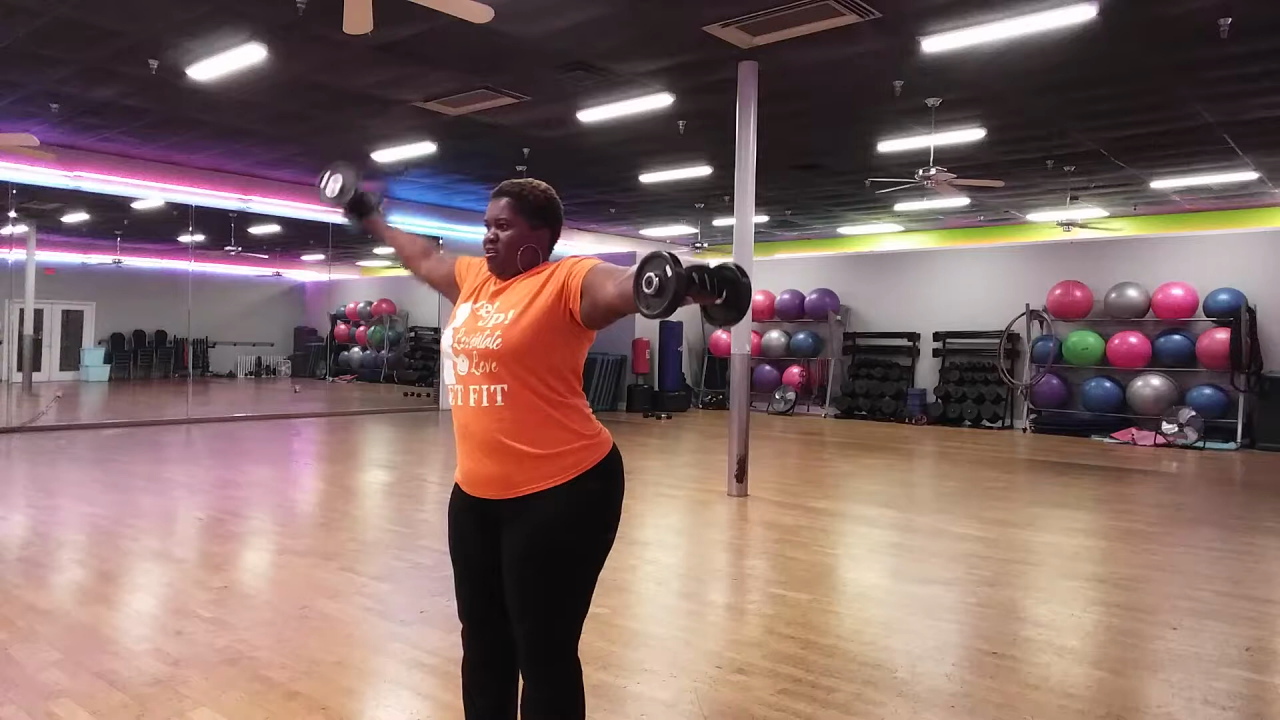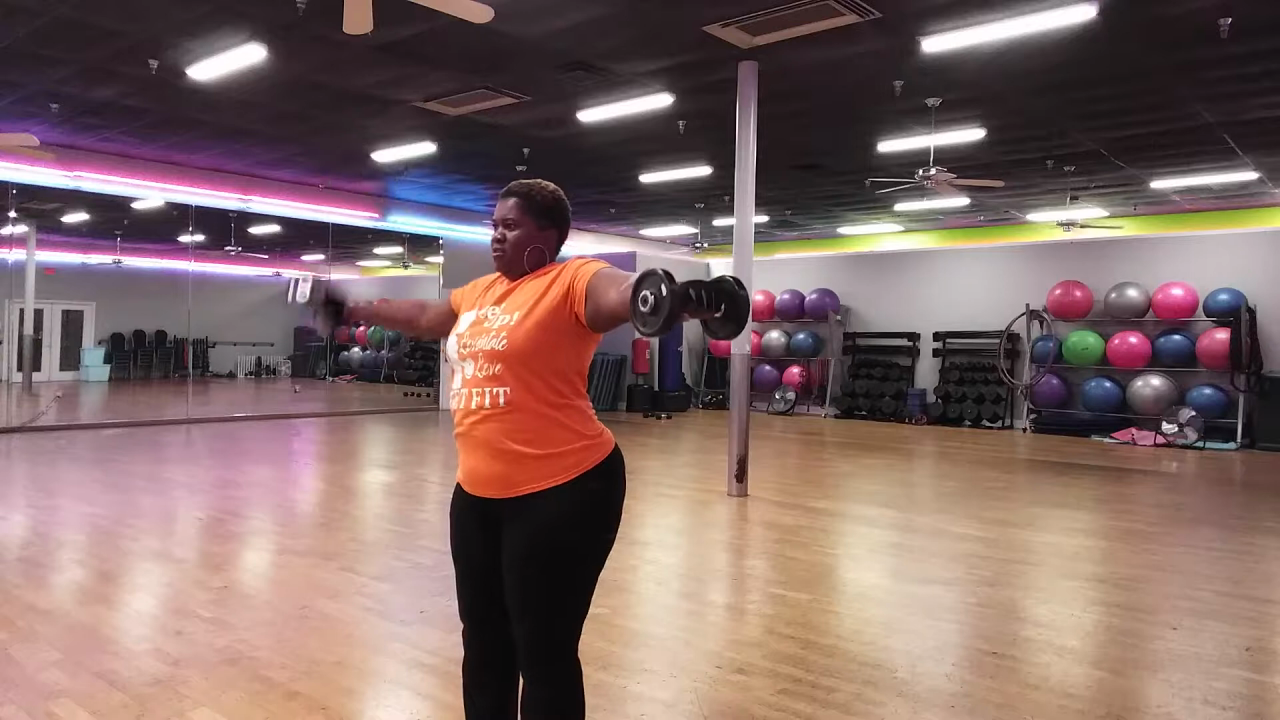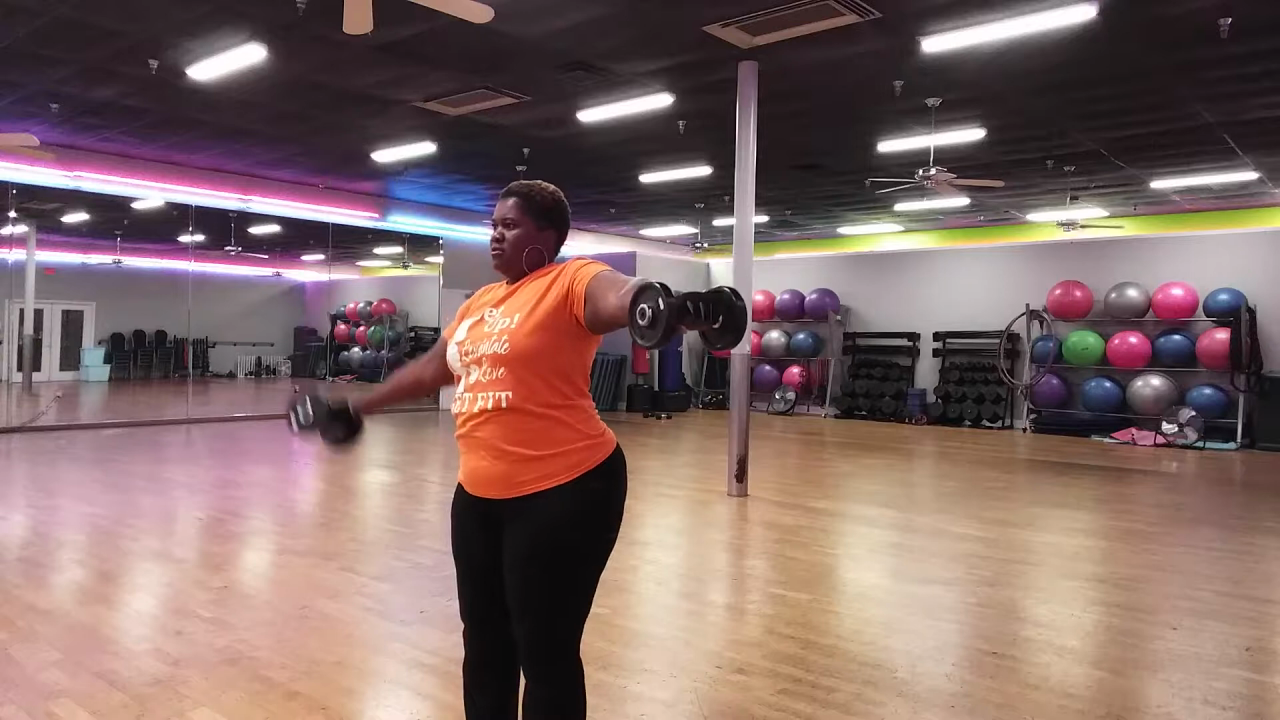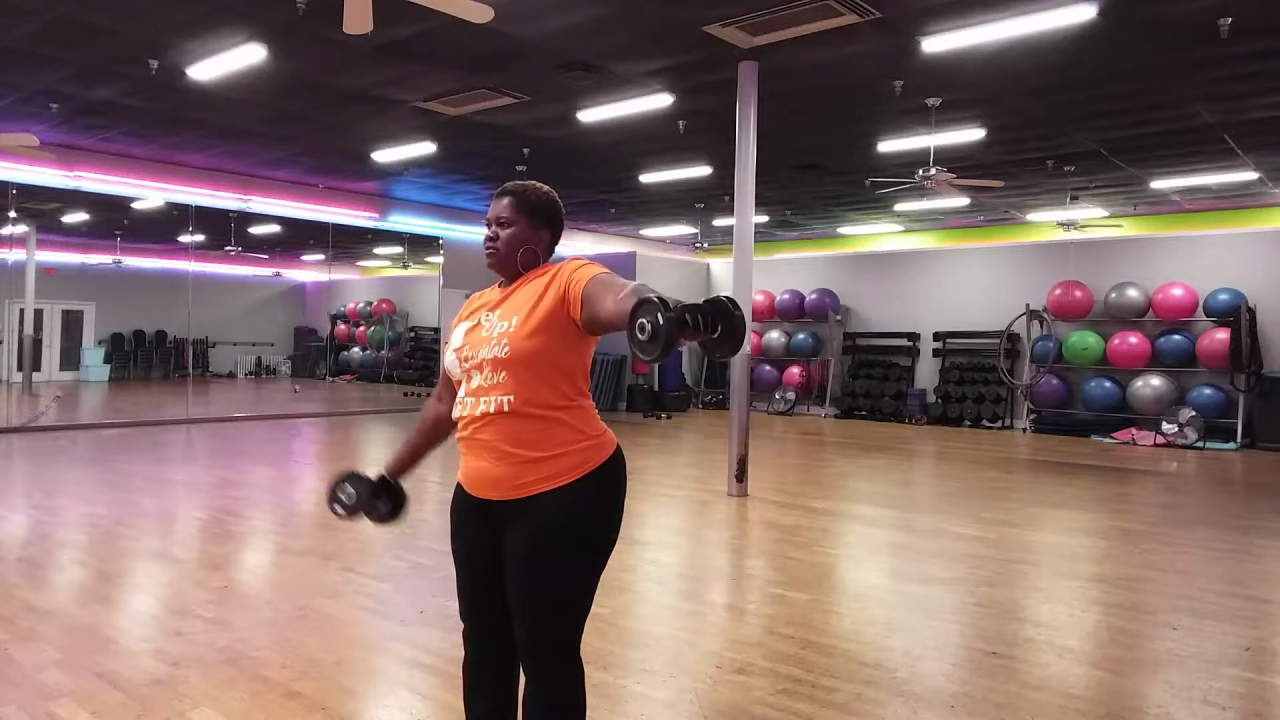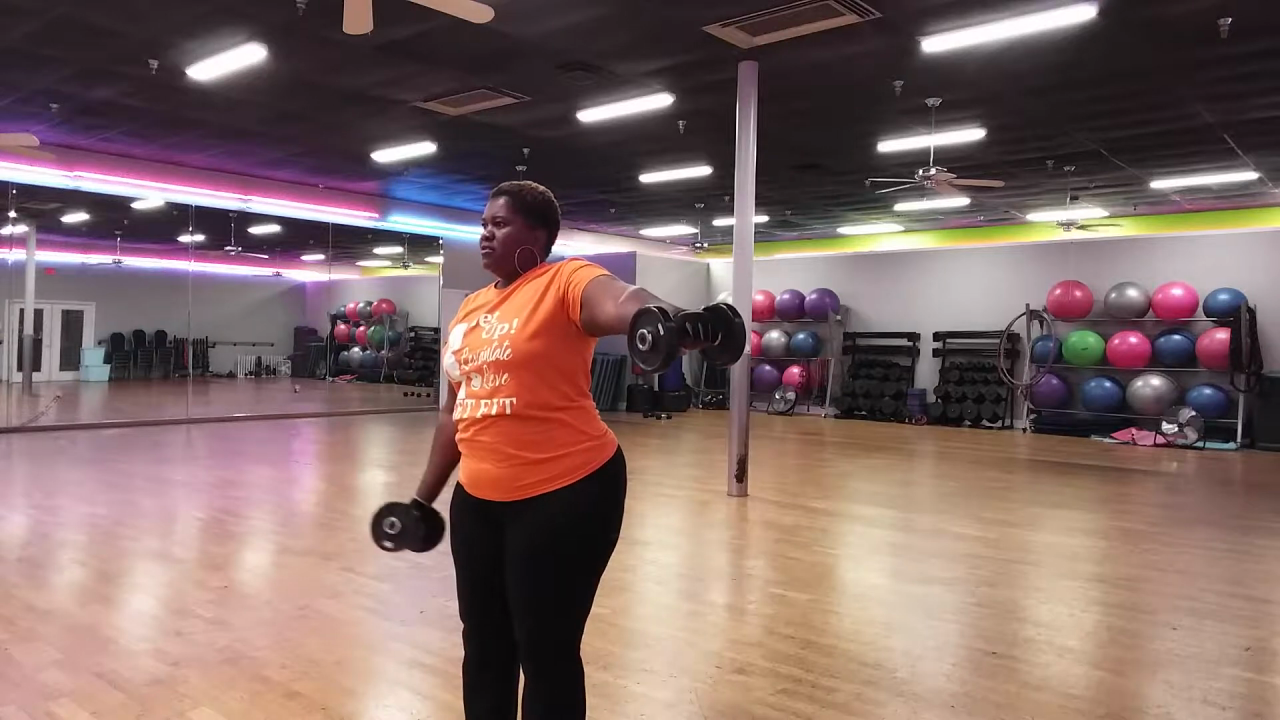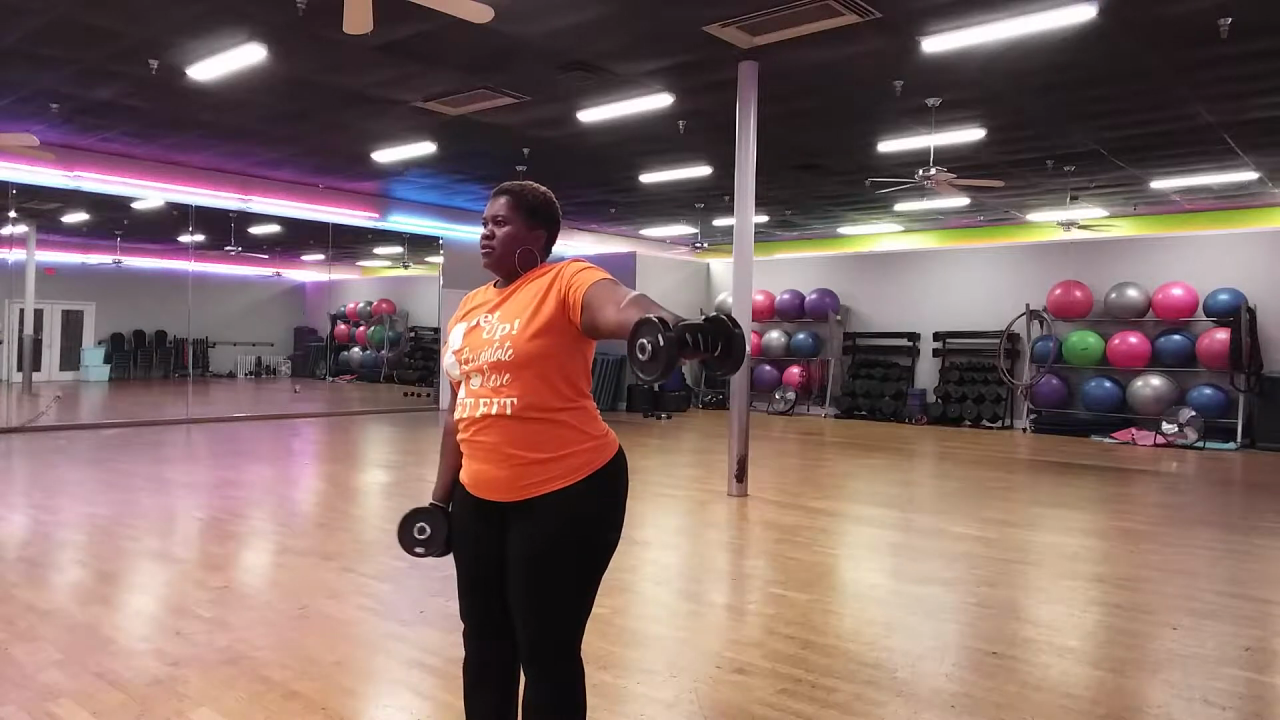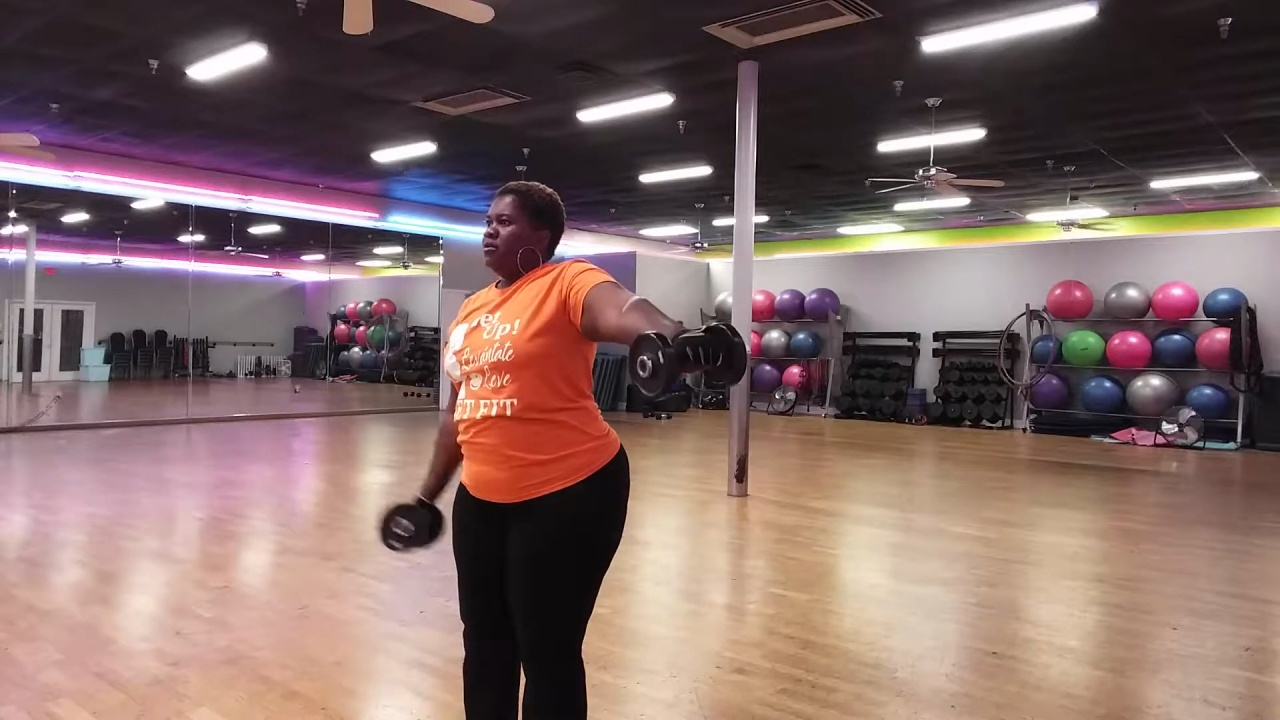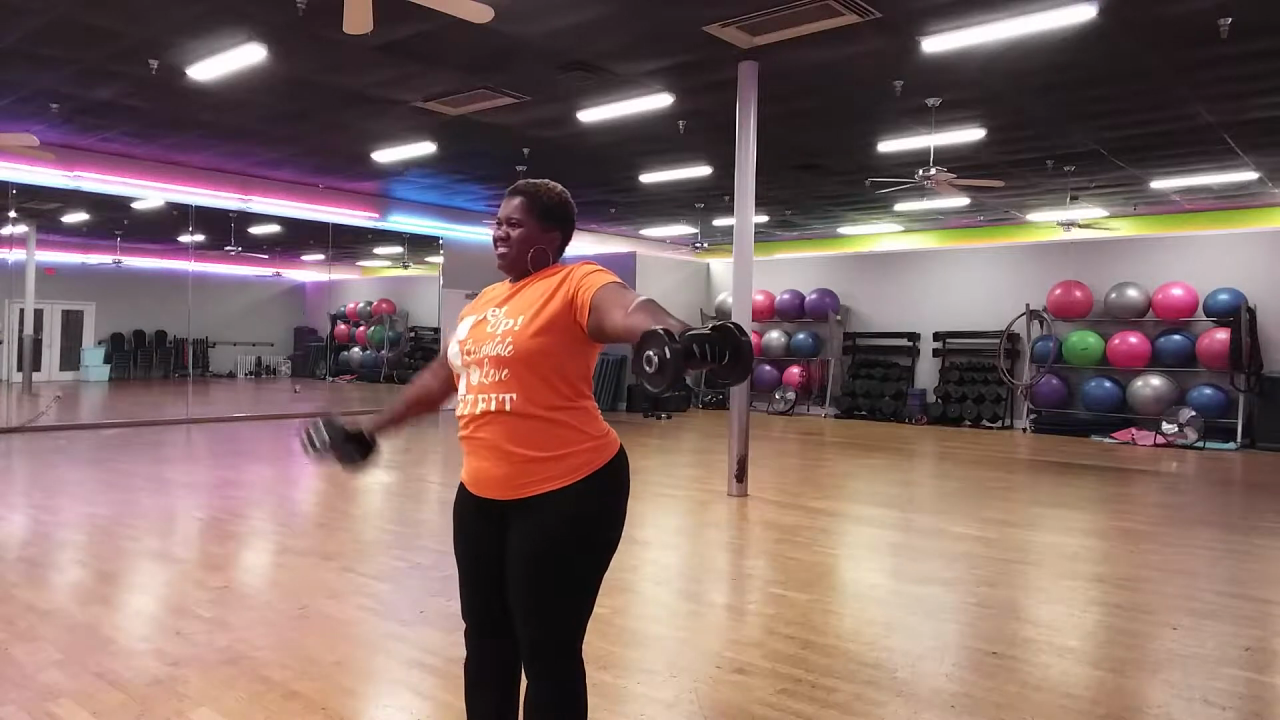
dt=0.2s
person 1, frame 1
left shoulder: (567, 280)
right shoulder: (477, 279)
left elbow: (625, 285)
right elbow: (424, 256)
right wrist: (371, 218)
left hip: (560, 492)
right hip: (477, 493)
left knee: (545, 653)
right knee: (483, 645)
person 1, frame 2
left shoulder: (572, 281)
right shoulder: (484, 291)
left elbow: (626, 292)
right elbow: (424, 316)
right wrist: (351, 309)
left hip: (560, 492)
right hip: (478, 494)
left knee: (543, 653)
right knee: (483, 645)
person 1, frame 3
left shoulder: (572, 280)
right shoulder: (481, 302)
left elbow: (626, 296)
right elbow: (431, 368)
left wrist: (683, 309)
right wrist: (360, 405)
left hip: (567, 491)
right hip: (481, 495)
left knee: (545, 653)
right knee: (484, 645)
person 1, frame 4
left shoulder: (567, 281)
right shoulder: (473, 307)
left elbow: (623, 299)
right elbow: (443, 402)
right wrist: (392, 471)
left hip: (563, 493)
right hip: (479, 497)
left knee: (546, 653)
right knee: (484, 646)
person 1, frame 5
left shoulder: (565, 282)
right shoulder: (469, 309)
left elbow: (623, 302)
right elbow: (453, 413)
left wrist: (682, 324)
right wrist: (424, 497)
left hip: (566, 494)
right hip: (479, 498)
left knee: (547, 653)
right knee: (484, 647)
person 1, frame 6
left shoulder: (567, 283)
right shoulder: (468, 307)
left elbow: (623, 307)
right wrist: (442, 498)
left hip: (567, 494)
right hip: (480, 499)
left knee: (546, 652)
right knee: (484, 646)
person 1, frame 7
left shoulder: (568, 284)
right shoulder: (471, 309)
left elbow: (624, 311)
right elbow: (457, 409)
left wrist: (676, 340)
right wrist: (429, 492)
left hip: (567, 493)
right hip: (482, 498)
left knee: (547, 654)
right knee: (484, 646)
person 1, frame 8
left shoulder: (576, 285)
right shoulder: (484, 302)
left elbow: (631, 312)
right elbow: (439, 379)
left wrist: (679, 337)
right wrist: (376, 426)
left hip: (566, 493)
right hip: (482, 496)
left knee: (547, 652)
right knee: (485, 643)
